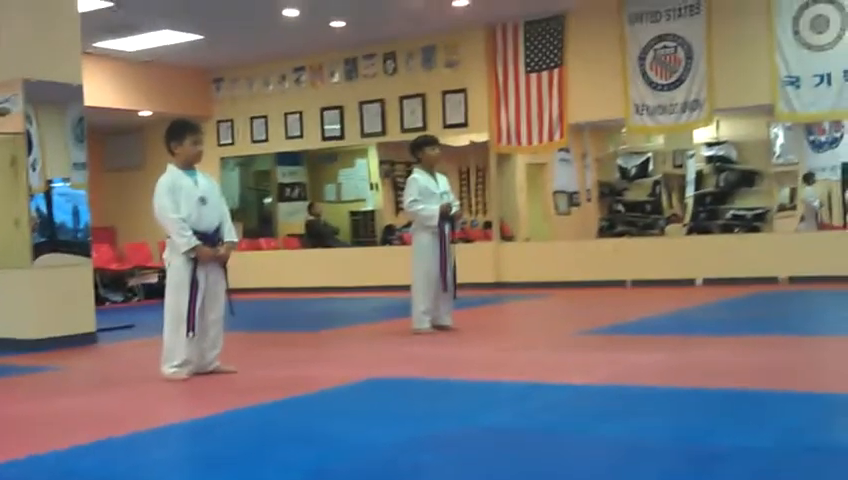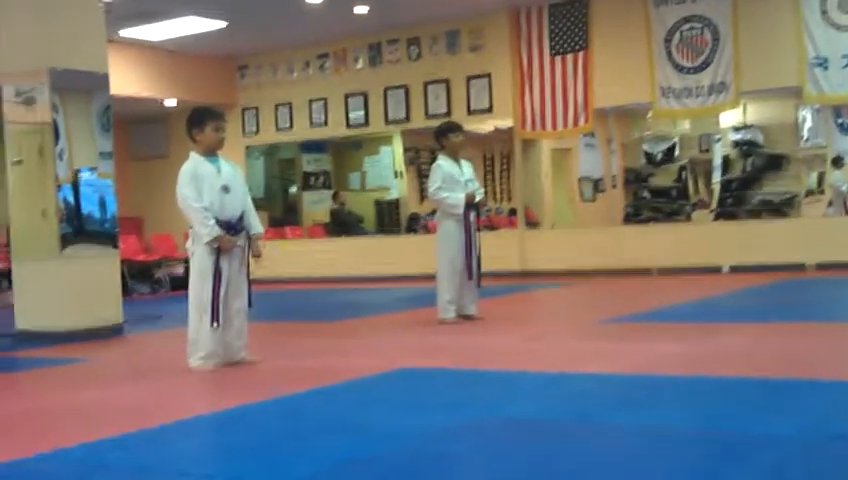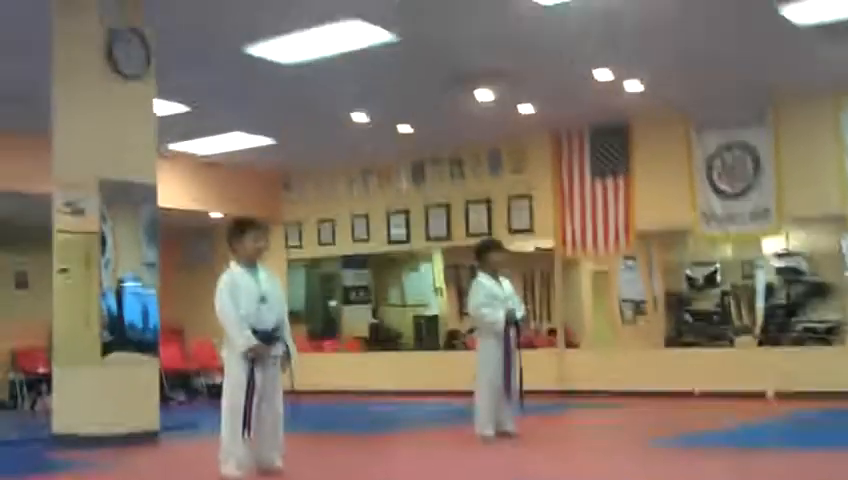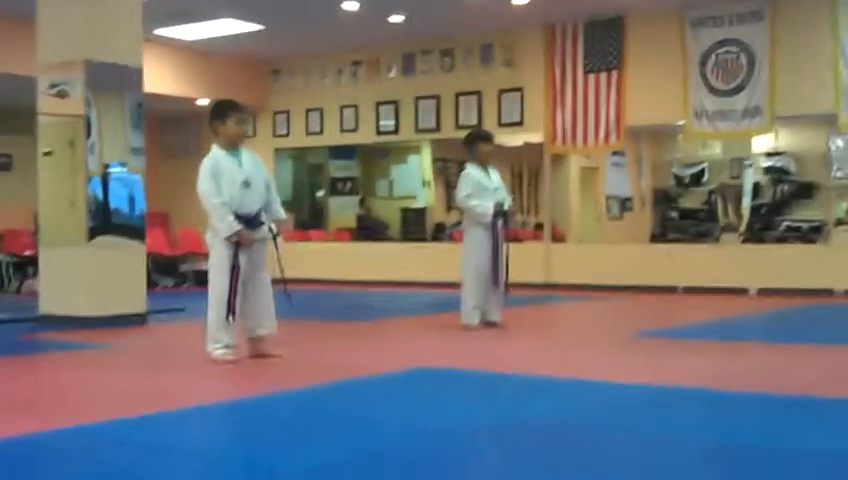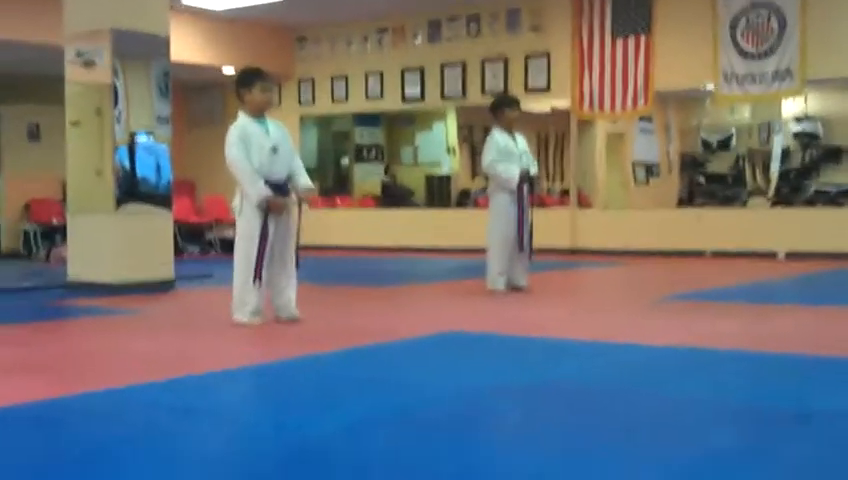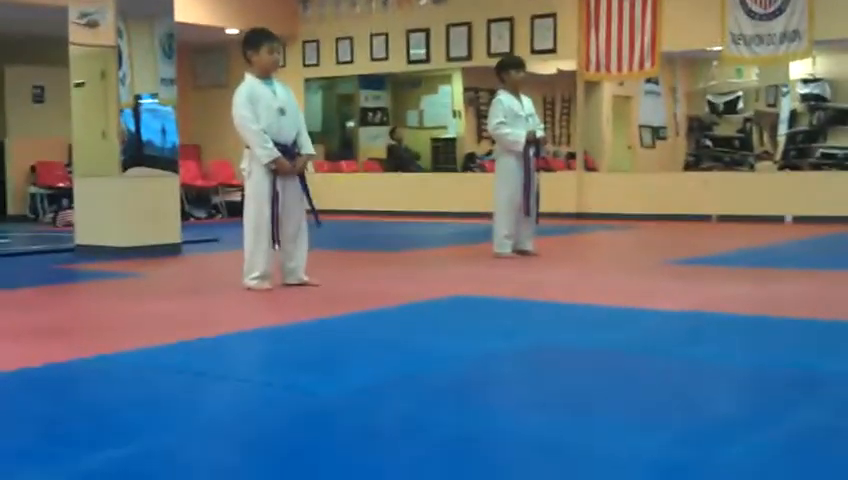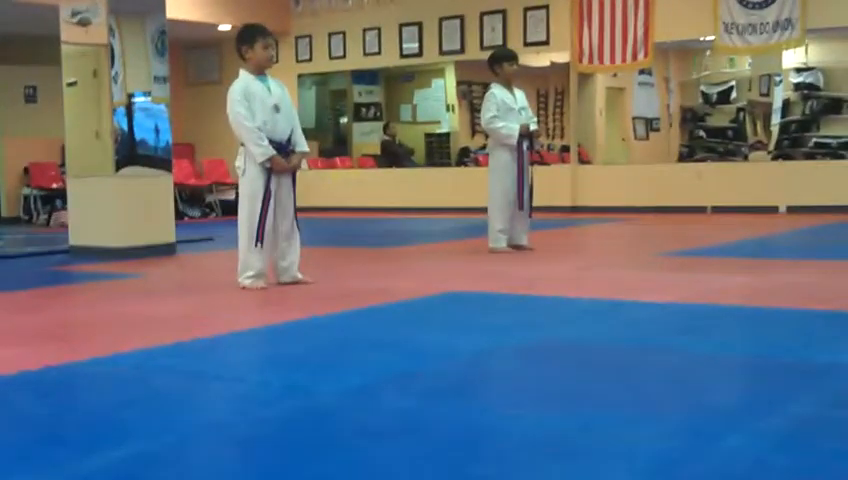
dt=0.3s
person 1, frame 1
left shoulder: (208, 181)
right shoulder: (167, 182)
left elbow: (222, 213)
right elbow: (170, 219)
left wrist: (228, 243)
right wrist: (196, 247)
left hip: (214, 253)
right hip: (185, 255)
left knee: (213, 310)
right knee: (181, 310)
left ankle: (207, 361)
right ankle: (176, 365)
person 1, frame 2
left shoulder: (231, 168)
right shoulder: (190, 169)
left elbow: (246, 203)
right elbow: (192, 208)
left wrist: (255, 235)
right wrist: (217, 236)
left hip: (236, 241)
right hip: (208, 243)
left knee: (237, 300)
right knee: (205, 300)
left ankle: (234, 352)
right ankle: (202, 356)
person 1, frame 3
left shoulder: (269, 279)
right shoulder: (230, 279)
left elbow: (281, 314)
right elbow: (229, 317)
left wrist: (286, 348)
right wrist: (251, 346)
left hip: (271, 351)
right hip: (243, 354)
left knee: (271, 408)
right knee: (238, 408)
person 1, frame 4
left shoulder: (253, 160)
right shoulder: (211, 163)
left elbow: (268, 191)
right elbow: (211, 202)
left wrist: (279, 217)
right wrist: (235, 231)
left hip: (256, 233)
right hip: (226, 236)
left knee: (259, 289)
right knee: (224, 291)
left ankle: (258, 340)
right ankle: (220, 346)
person 1, frame 5
left shoulder: (278, 128)
right shoulder: (238, 130)
left elbow: (292, 159)
right elbow: (241, 168)
left wrist: (304, 186)
right wrist: (267, 197)
left hip: (283, 200)
right hip: (254, 203)
left knee: (284, 258)
right knee: (251, 257)
left ankle: (285, 310)
right ankle: (246, 311)
person 1, frame 6
left shoulder: (284, 90)
right shoulder: (245, 91)
left elbow: (299, 123)
right elbow: (250, 130)
left wrist: (304, 154)
right wrist: (275, 159)
left hip: (291, 163)
right hip: (262, 164)
left knee: (294, 219)
right knee: (260, 219)
left ankle: (294, 273)
right ankle: (256, 276)
person 1, frame 7
left shoulder: (278, 87)
right shoulder: (240, 88)
left elbow: (292, 120)
right elbow: (245, 127)
left wrist: (298, 152)
right wrist: (271, 157)
left hip: (285, 160)
right hip: (257, 162)
left knee: (286, 218)
right knee: (255, 218)
left ankle: (288, 271)
right ankle: (251, 274)
person 2, frame 1
left shoulder: (442, 179)
right shoulder: (415, 179)
left elbow: (452, 202)
right elbow: (410, 206)
left wrist: (454, 212)
right wrist: (437, 211)
left hip: (443, 233)
right hip: (425, 234)
left knee: (445, 277)
right knee: (425, 277)
left ankle: (441, 319)
right ankle: (422, 322)
person 2, frame 2
left shoulder: (466, 166)
right shoulder: (439, 166)
left elbow: (476, 189)
right elbow: (434, 194)
left wrist: (479, 199)
right wrist: (462, 199)
left hip: (467, 221)
right hip: (450, 221)
left knee: (470, 265)
right knee: (450, 266)
left ankle: (466, 308)
right ankle: (447, 312)
person 2, frame 3
left shoulder: (506, 284)
right shoulder: (480, 283)
left elbow: (517, 305)
right elbow: (476, 310)
left wrist: (519, 316)
right wrist: (502, 318)
left hip: (507, 338)
right hip: (490, 338)
left knee: (509, 382)
right knee: (489, 382)
left ankle: (505, 424)
right ankle: (485, 428)
person 2, frame 4
left shoulder: (495, 174)
right shoulder: (469, 174)
left elbow: (504, 198)
right elbow: (463, 200)
left wrist: (506, 208)
right wrist: (489, 209)
left hip: (494, 228)
right hip: (477, 228)
left knee: (494, 272)
right knee: (476, 272)
left ankle: (490, 315)
right ankle: (471, 317)
person 2, frame 5
left shoulder: (521, 139)
right shoulder: (494, 139)
left elbow: (530, 163)
right elbow: (489, 165)
left wrist: (532, 174)
right wrist: (516, 175)
left hip: (520, 194)
right hip: (503, 193)
left knee: (521, 237)
right knee: (501, 238)
left ankle: (517, 279)
right ankle: (497, 282)
person 2, frame 6
left shoulder: (527, 101)
right shoulder: (500, 101)
left elbow: (537, 125)
right elbow: (495, 128)
left wrist: (539, 136)
right wrist: (522, 137)
left hip: (527, 156)
right hip: (509, 156)
left knee: (528, 201)
right knee: (508, 201)
left ankle: (523, 244)
right ankle: (503, 246)
person 2, frame 7
left shoulder: (520, 94)
right shoulder: (493, 94)
left elbow: (530, 118)
right elbow: (488, 122)
left wrist: (532, 129)
right wrist: (516, 130)
left hip: (521, 150)
right hip: (502, 150)
left knee: (522, 195)
right knee: (502, 195)
left ankle: (518, 238)
right ankle: (498, 241)
